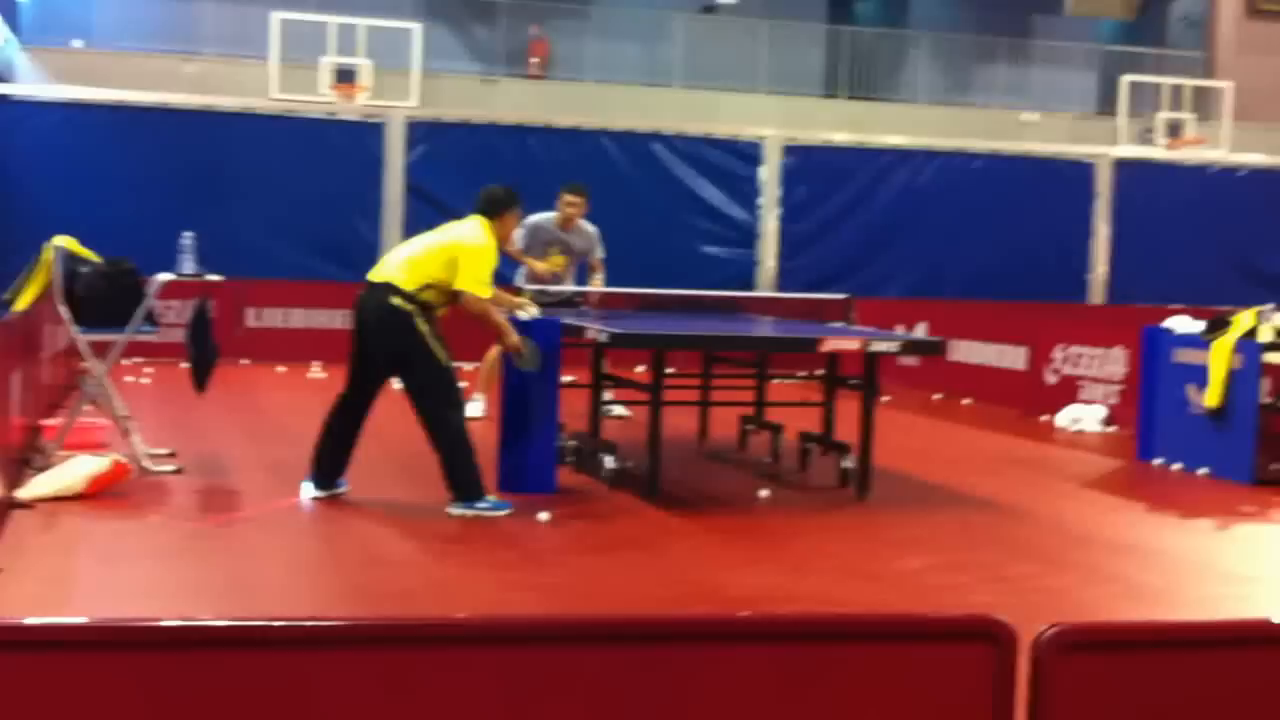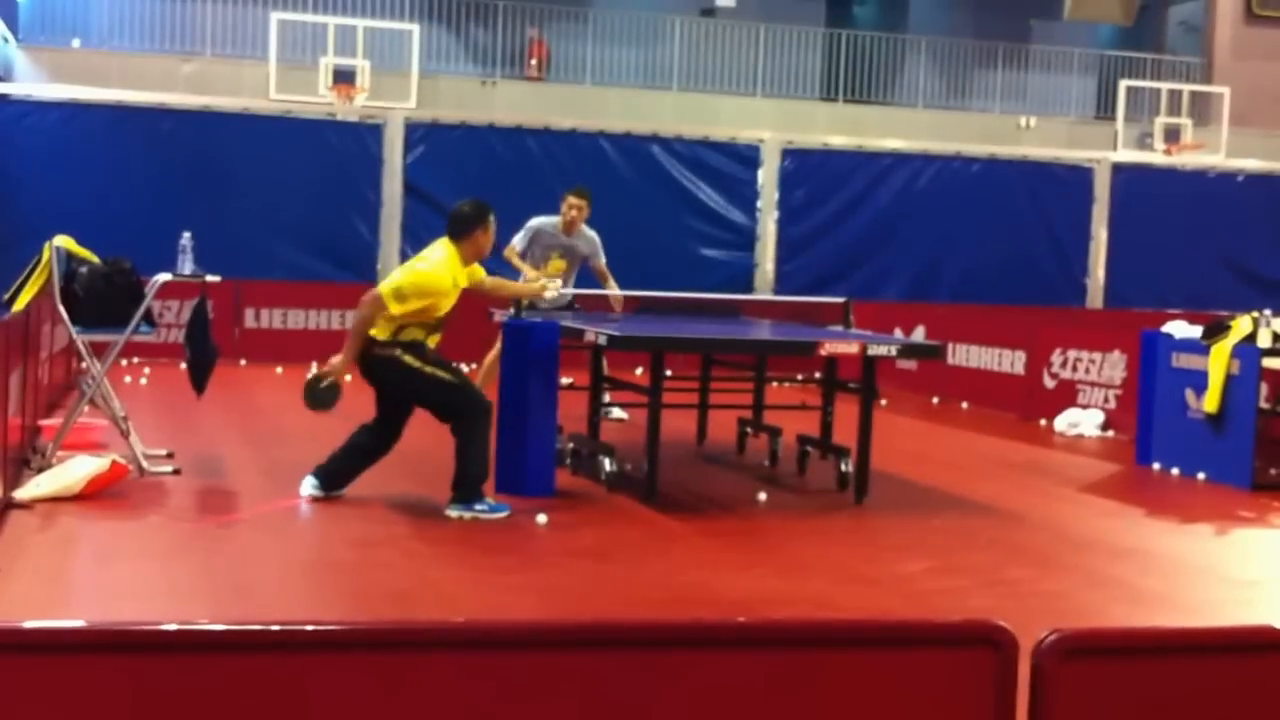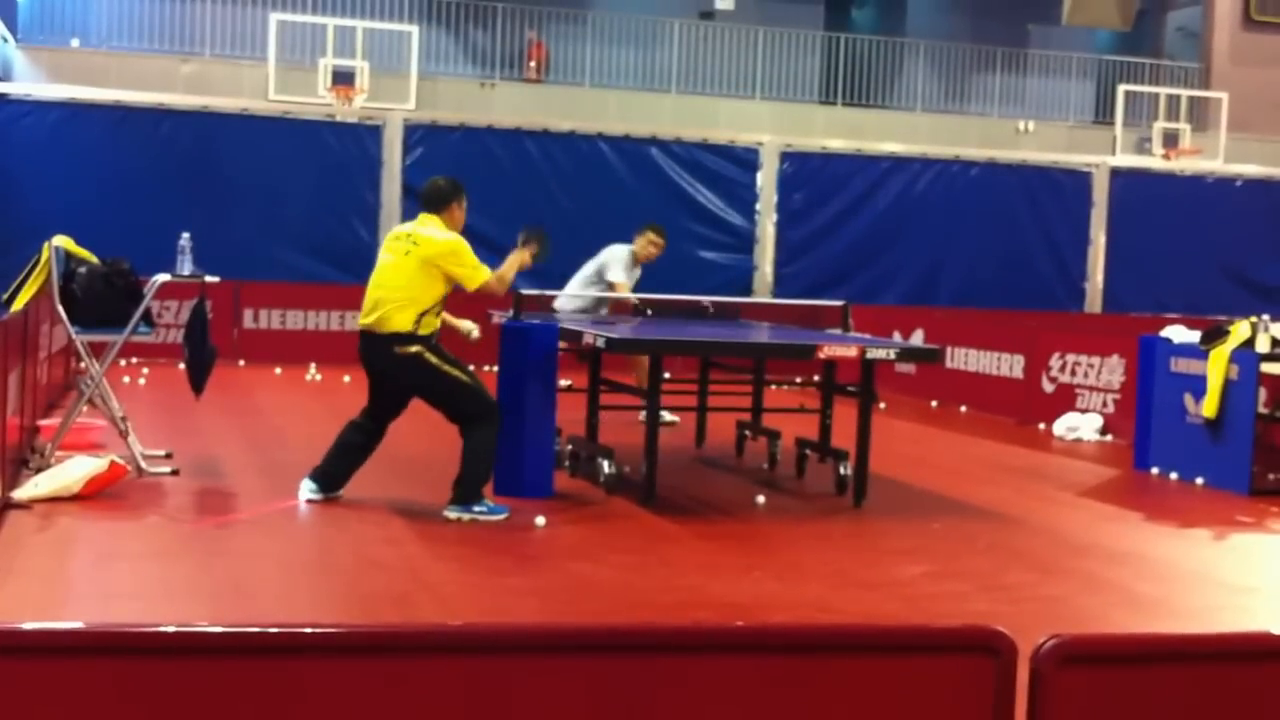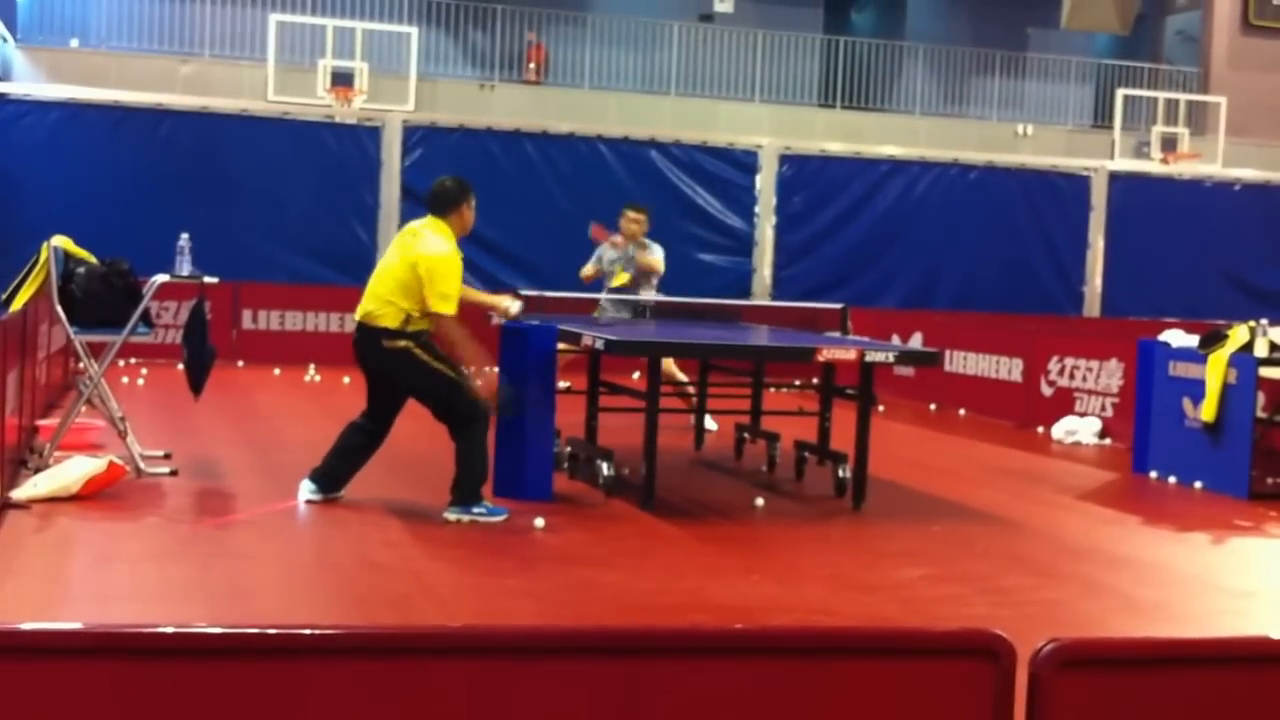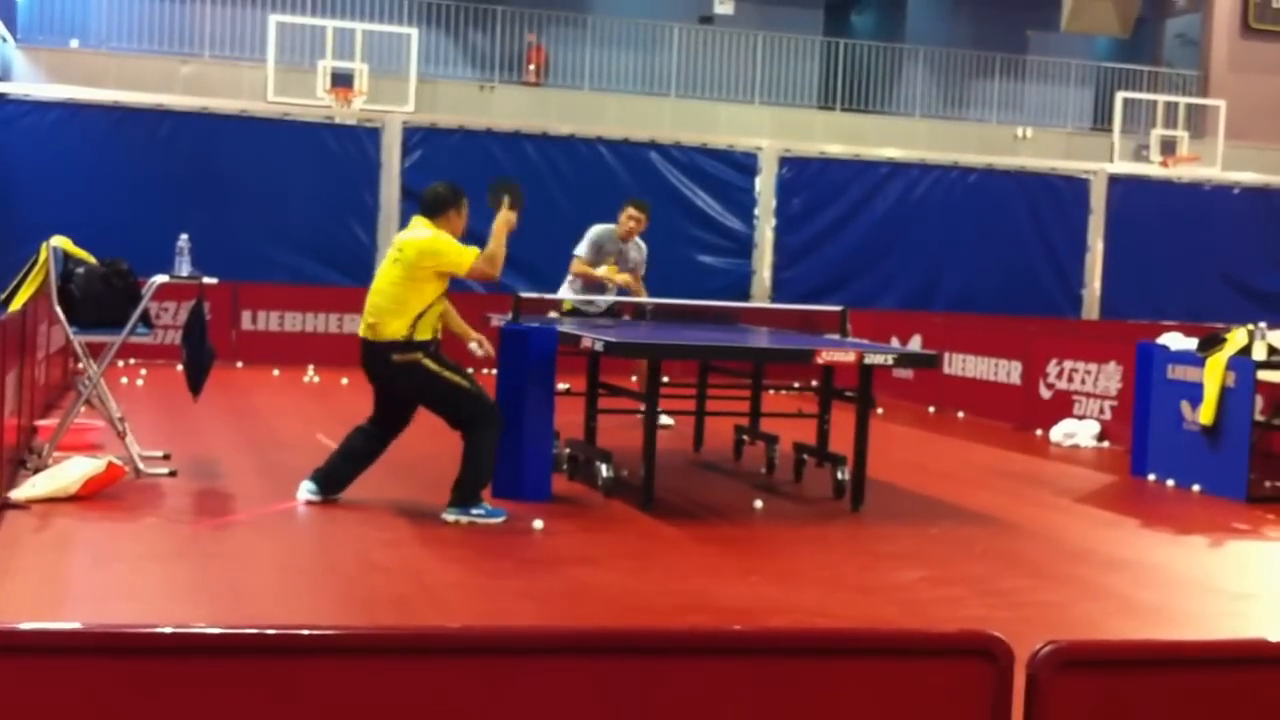
dt=0.5s
person 1, frame 1
left shoulder: (462, 229)
right shoulder: (481, 243)
left elbow: (465, 287)
right elbow: (471, 301)
left wrist: (510, 302)
right wrist: (505, 331)
left hip: (373, 301)
right hip: (399, 311)
left knee: (356, 395)
right knee: (443, 403)
left ankle: (322, 480)
right ankle: (469, 496)
person 1, frame 2
left shoulder: (454, 255)
right shoulder: (436, 276)
left elbow: (487, 285)
right elbow: (371, 303)
left wrist: (532, 289)
right wrist: (347, 356)
left hip: (391, 346)
right hip: (388, 351)
left knee: (387, 425)
right knee: (474, 409)
left ankle: (324, 480)
right ankle: (468, 499)
person 1, frame 3
left shoulder: (399, 235)
right shoulder: (448, 243)
right elbow: (496, 285)
left wrist: (451, 321)
right wrist: (516, 260)
left hip: (374, 343)
right hip: (407, 349)
left knee: (376, 416)
right knee: (483, 413)
left ankle: (321, 483)
right ankle: (467, 501)
person 1, frame 4
left shoulder: (416, 230)
right shoulder: (442, 252)
right elbow: (444, 323)
left wrist: (493, 301)
right wrist: (478, 370)
left hip: (371, 335)
right hip: (397, 342)
left knee: (377, 416)
right knee: (470, 412)
left ankle: (320, 484)
right ankle: (466, 502)
person 1, frame 5
left shoulder: (412, 237)
right shoulder: (431, 242)
right elbow: (488, 268)
left wrist: (468, 334)
right wrist: (501, 225)
left hip: (378, 350)
right hip: (406, 355)
left knee: (385, 423)
right knee: (483, 417)
left ankle: (321, 485)
right ankle: (465, 504)
person 2, frame 1
left shoulder: (589, 234)
right shoulder: (536, 223)
left elbow: (596, 268)
right elbow: (510, 248)
left wrist: (596, 281)
right wrist: (533, 264)
left hip: (563, 296)
right hip: (530, 292)
left ankle: (606, 399)
right ankle: (478, 398)
person 2, frame 2
left shoulder: (590, 240)
right shoulder: (538, 226)
left elbow: (602, 273)
right elbow: (509, 252)
left wrist: (612, 288)
right wrist: (526, 270)
left hip: (563, 303)
right hip: (529, 299)
right knee: (502, 348)
left ankle: (604, 403)
person 2, frame 3
left shoulder: (637, 265)
right shoulder: (620, 256)
right elbow: (624, 296)
left hip: (595, 317)
right hip: (570, 312)
left knee: (639, 352)
person 2, frame 4
left shoulder: (653, 250)
right shoulder: (606, 247)
left elbow: (657, 271)
right elbow: (587, 277)
left wrist: (627, 248)
right wrist: (589, 272)
right hip: (605, 316)
left knee: (667, 369)
right knee: (560, 351)
person 2, frame 5
left shoulder: (640, 249)
right shoulder: (599, 233)
left elbow: (635, 282)
right elbow: (575, 269)
right wrist: (611, 276)
left hip: (604, 307)
right hip: (573, 302)
